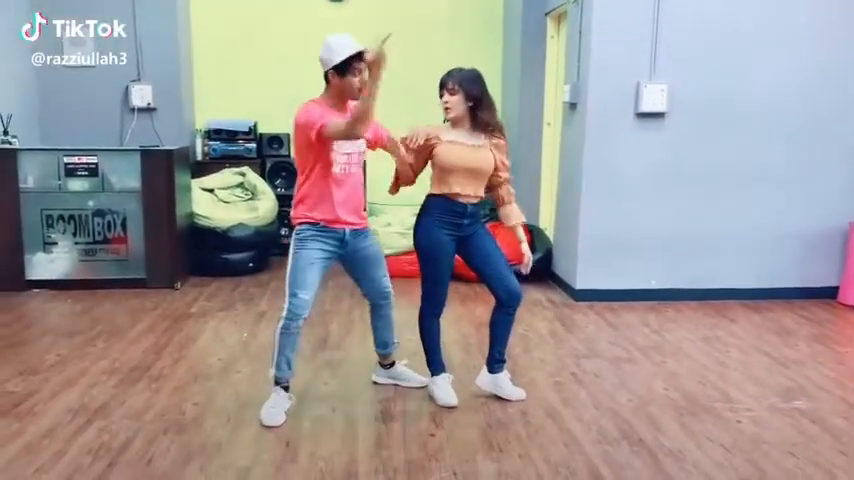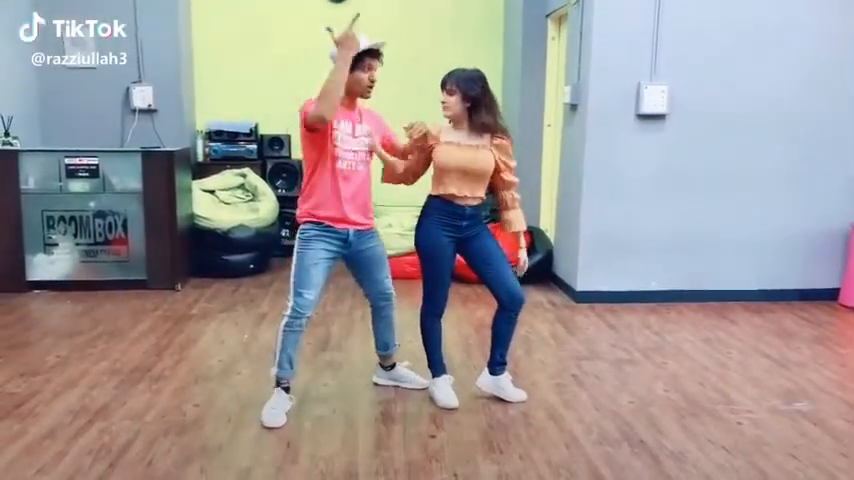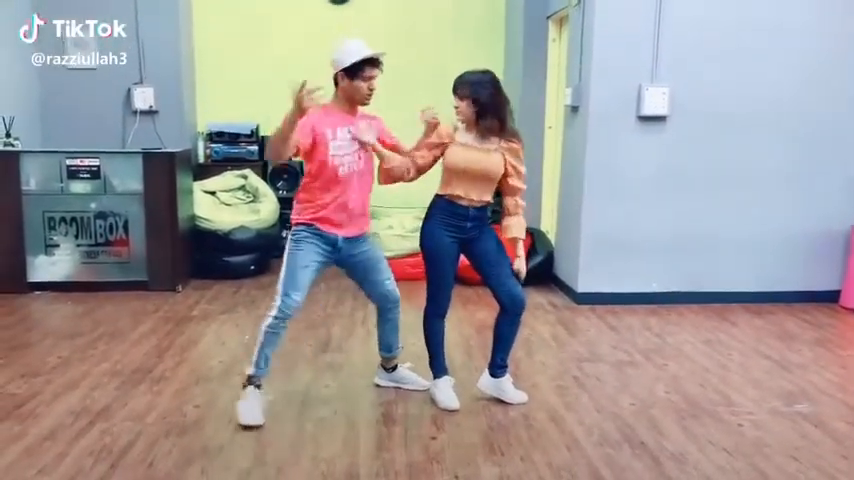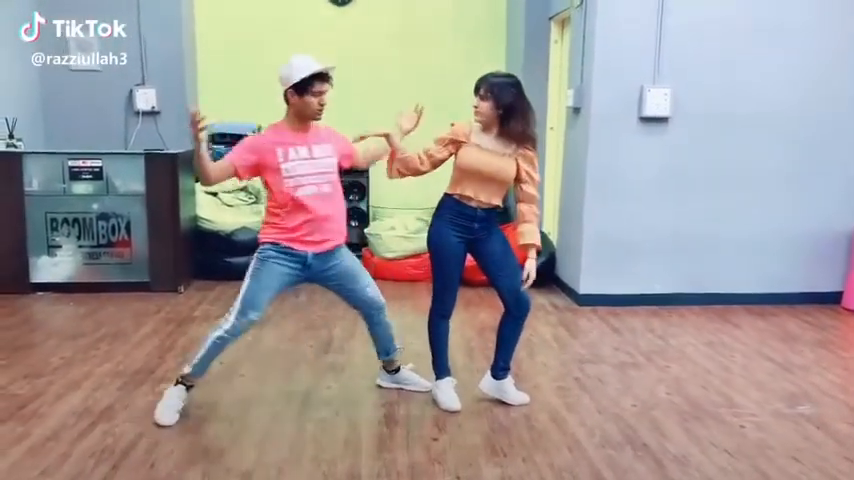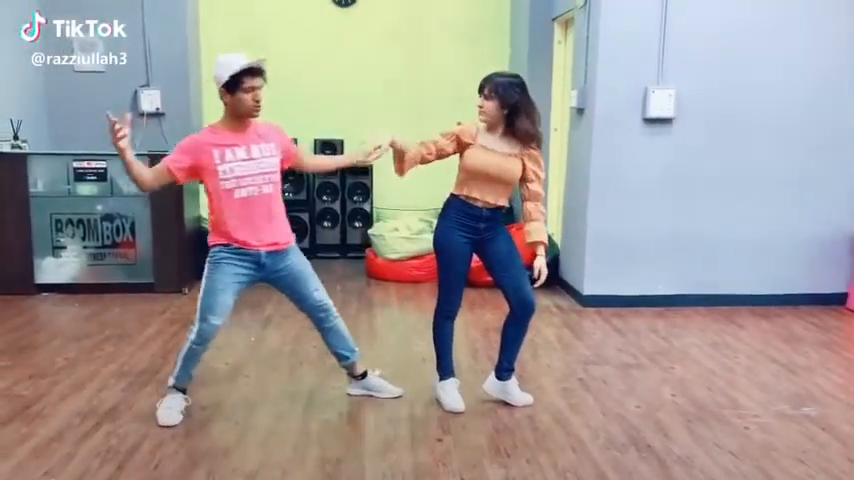
dt=0.2s
person 1, frame 1
left shoulder: (359, 114)
right shoulder: (310, 115)
left elbow: (390, 144)
right elbow: (350, 132)
left wrist: (411, 159)
right wrist: (378, 78)
left hip: (356, 229)
right hip: (315, 231)
left knee: (382, 296)
right knee: (296, 311)
left ankle: (386, 366)
right ankle: (281, 389)
person 1, frame 2
left shoulder: (372, 118)
right shoulder: (315, 110)
left elbow: (402, 151)
right elbow: (325, 115)
right wrist: (345, 55)
left hip: (362, 230)
right hip: (320, 229)
left knee: (383, 298)
right knee: (300, 310)
left ankle: (387, 367)
right ankle: (282, 389)
person 1, frame 3
left shoulder: (372, 124)
right shoulder: (314, 120)
left elbow: (408, 155)
right elbow: (276, 156)
right wrist: (295, 115)
left hip: (356, 237)
right hip: (313, 233)
left knee: (389, 299)
right knee: (285, 309)
left ankle: (390, 369)
right ankle: (253, 387)
person 1, frame 4
left shoulder: (330, 138)
right shoulder: (264, 143)
left elbow: (362, 160)
right elbow: (210, 177)
left wrist: (398, 134)
right wrist: (198, 141)
left hip: (331, 252)
right hip: (281, 252)
left knee: (375, 306)
right knee: (240, 322)
left ankle: (392, 370)
right ankle: (184, 385)
person 1, frame 5
left shoulder: (272, 135)
right shoulder: (200, 145)
left elbow: (308, 163)
right elbow: (148, 182)
left wrist: (356, 159)
right wrist: (125, 151)
left hip: (281, 251)
right hip: (231, 255)
left knee: (323, 310)
right knee: (207, 329)
left ankle: (358, 376)
right ankle: (177, 391)
person 2, frame 1
left shoulder: (493, 141)
right shoulder: (431, 136)
left elbow: (503, 191)
right elbow: (407, 173)
left wrist: (522, 239)
right wrist: (403, 150)
left hip: (473, 222)
right hip: (437, 219)
left knee: (510, 293)
right knee: (434, 303)
left ankle: (494, 373)
right ankle: (438, 376)
person 2, frame 2
left shoulder: (496, 141)
right shoulder: (433, 136)
left elbow: (507, 191)
right elbow: (408, 174)
left wrist: (521, 241)
right wrist: (381, 153)
left hip: (475, 224)
right hip: (437, 221)
left knee: (512, 296)
right knee: (435, 304)
left ankle: (495, 374)
right ankle: (439, 378)
person 2, frame 3
left shoulder: (507, 144)
right shoulder: (446, 134)
left elbow: (513, 197)
right elbow: (410, 169)
left wrist: (519, 248)
right wrist: (374, 146)
left hip: (481, 225)
right hip: (443, 221)
left knee: (514, 300)
right knee: (438, 304)
left ankle: (496, 376)
right ankle: (440, 379)
person 2, frame 4
left shoulder: (522, 150)
right shoulder: (462, 134)
left elbow: (528, 202)
right elbow: (423, 163)
left wrist: (530, 254)
right wrist: (392, 139)
left hip: (488, 226)
right hip: (450, 220)
left knee: (519, 302)
right knee: (443, 305)
left ankle: (498, 378)
right ankle: (443, 380)
person 2, frame 5
left shoulder: (527, 150)
right shoulder: (467, 134)
left elbow: (534, 199)
right elbow: (427, 150)
left wrist: (540, 251)
right wrist: (401, 148)
left hip: (494, 227)
right hip: (457, 221)
left knee: (524, 303)
right knee: (449, 305)
left ankle: (502, 379)
right ankle: (447, 381)
